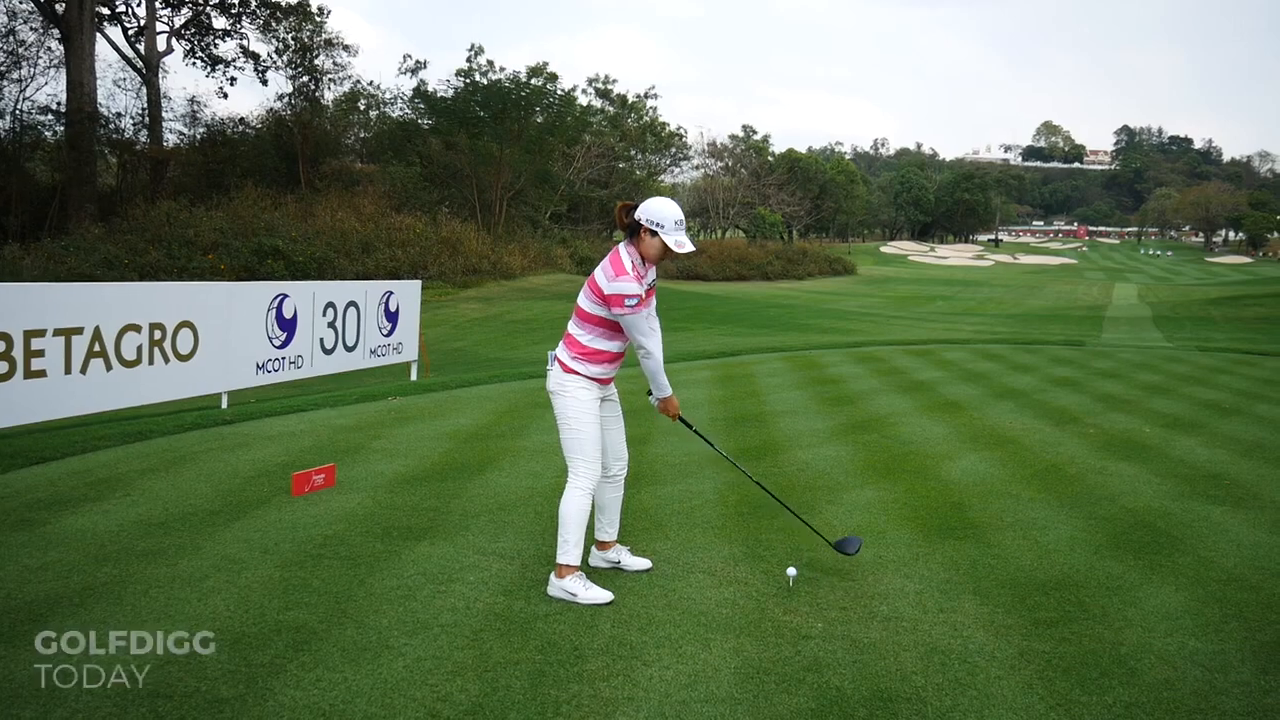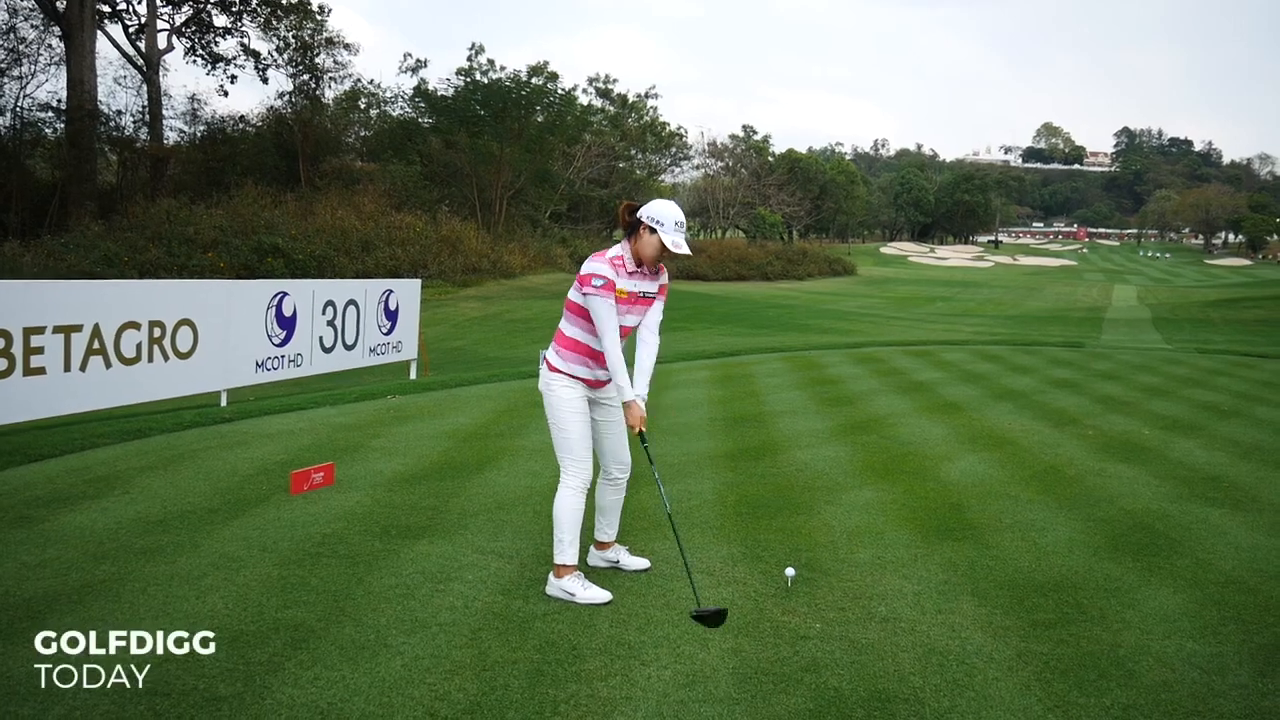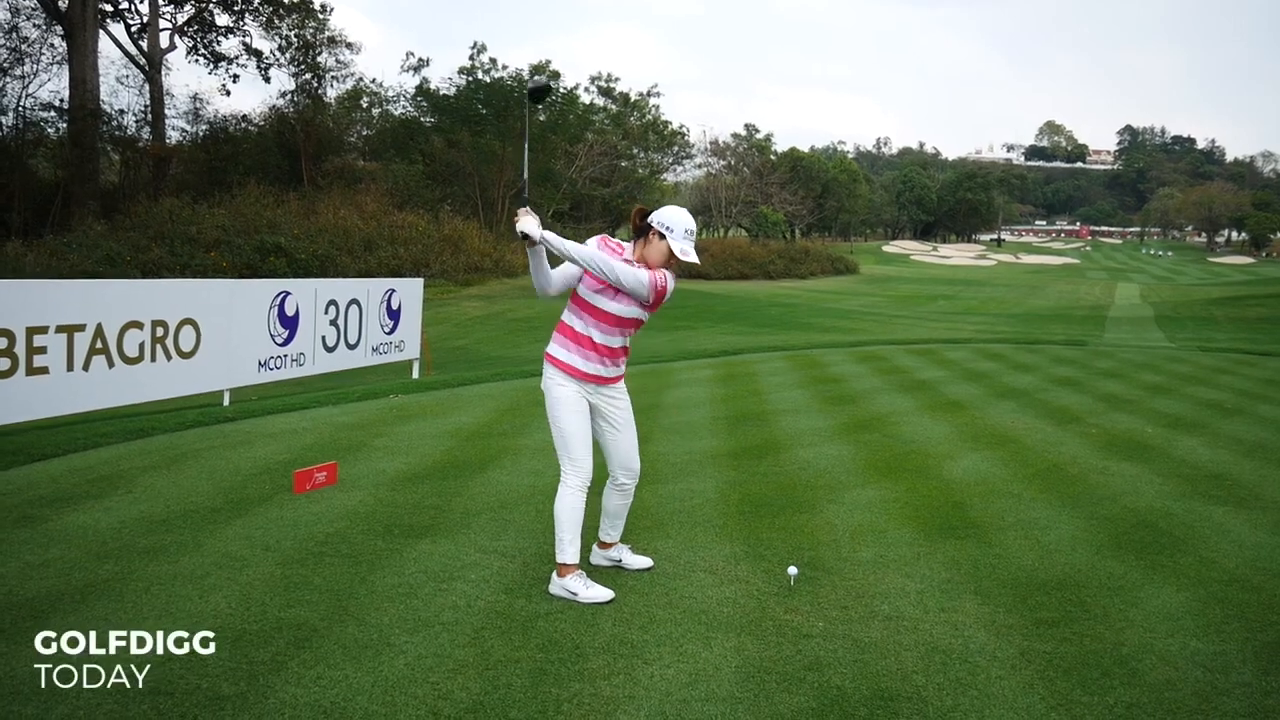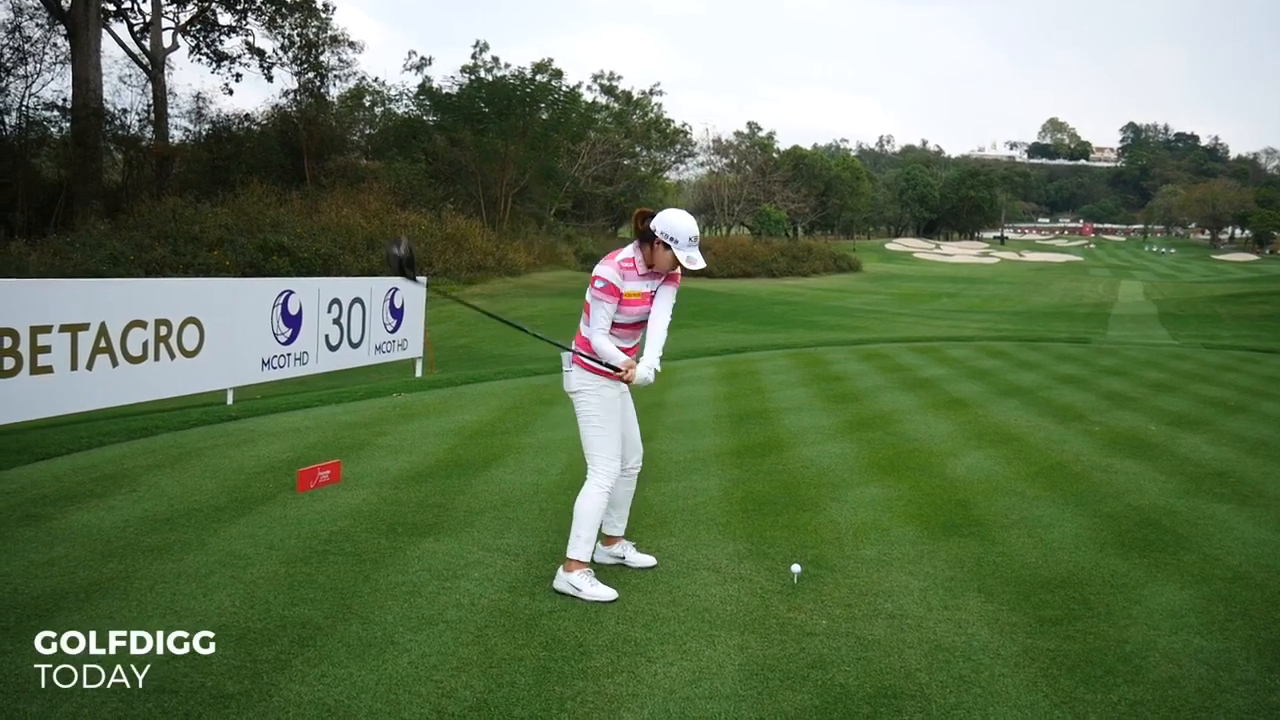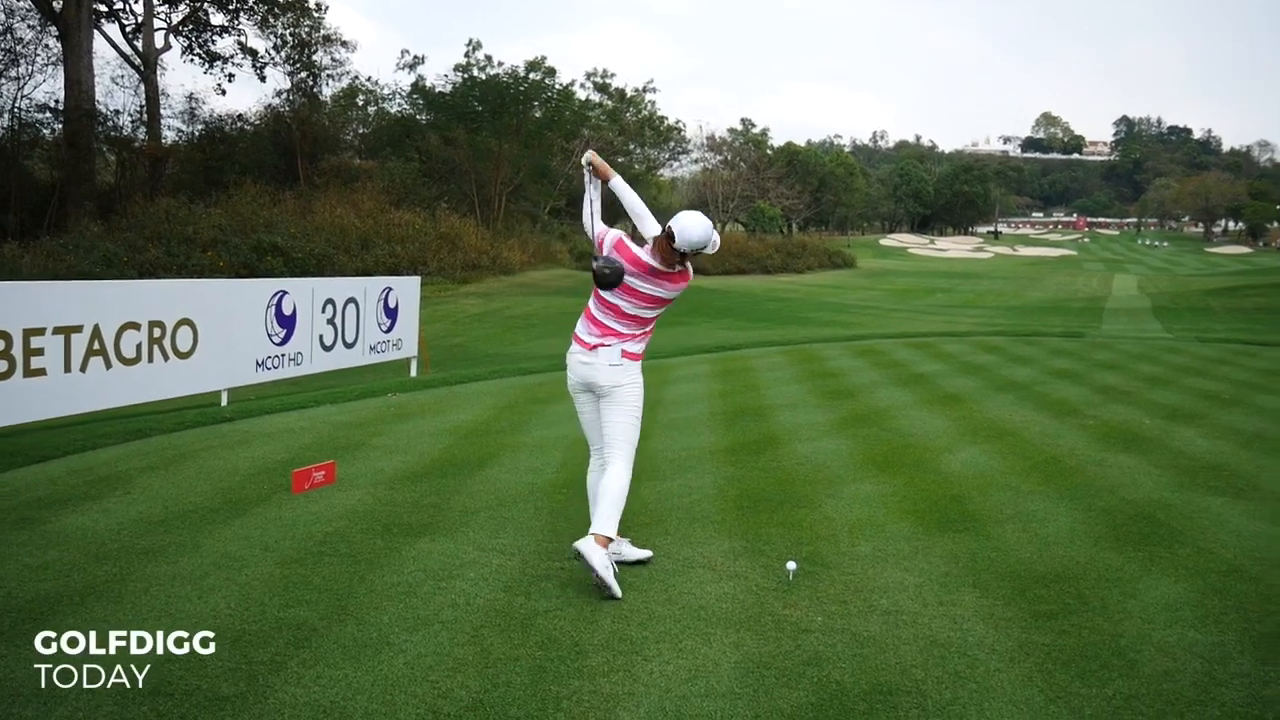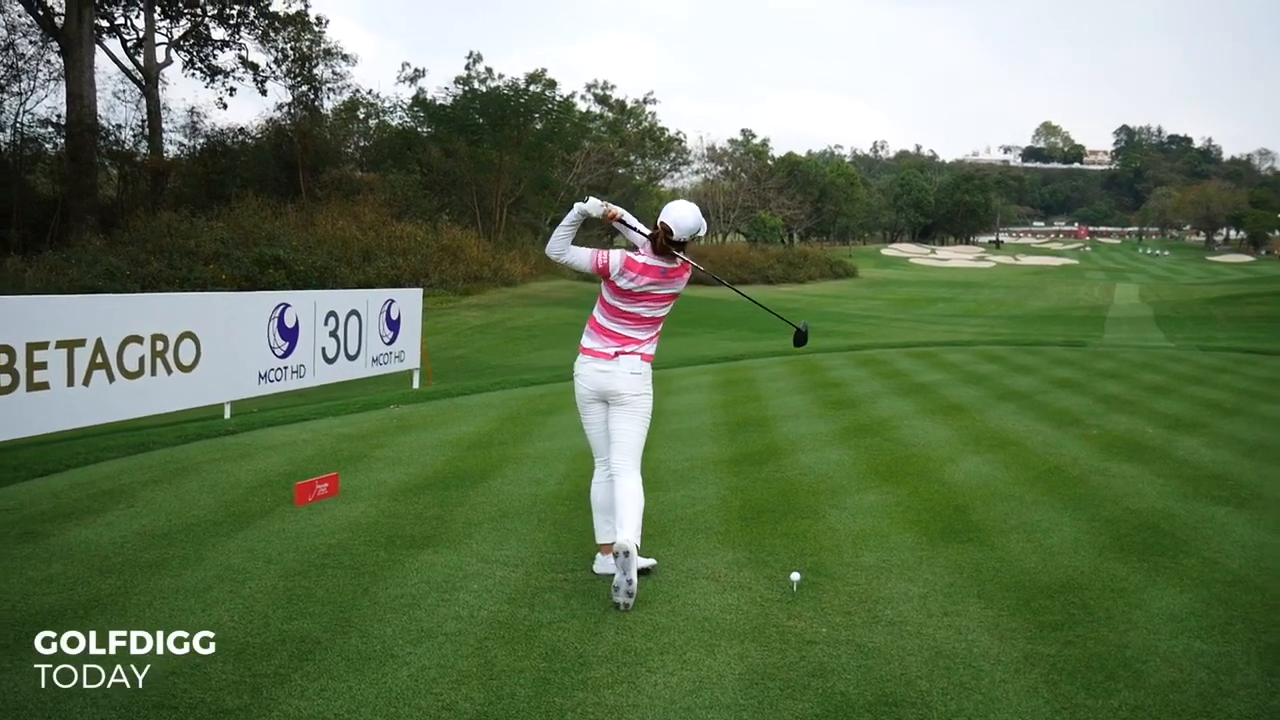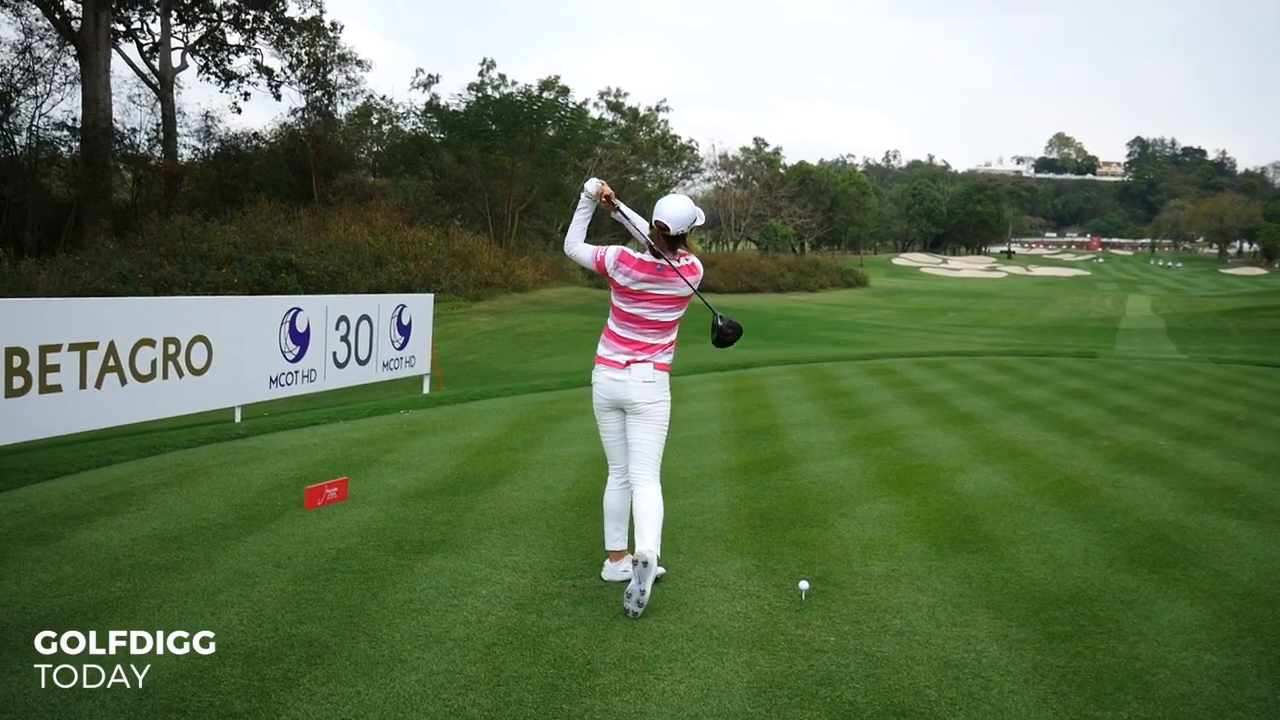
dt=0.4s
person 1, frame 1
left shoulder: (644, 264)
right shoulder: (621, 279)
left elbow: (652, 326)
right elbow: (644, 344)
left wrist: (657, 387)
right wrist: (665, 393)
left hip: (601, 381)
right hip: (574, 380)
left knee: (615, 466)
right knee: (586, 475)
left ankle: (605, 547)
right ankle: (564, 574)
person 1, frame 2
left shoulder: (657, 276)
right shoulder: (601, 267)
left elbow: (648, 337)
right elbow: (609, 340)
left wrist: (640, 395)
right wrist: (628, 399)
left hip: (600, 383)
right hip: (565, 379)
left knee: (618, 468)
right knee: (577, 475)
left ankle: (604, 547)
right ankle: (563, 574)
person 1, frame 3
left shoulder: (661, 282)
right shoulder: (601, 245)
left elbow: (609, 271)
right elbow: (550, 284)
left wrist: (543, 234)
right wrist: (534, 243)
left hip: (609, 385)
right hip: (564, 376)
left knee: (627, 473)
right knee: (577, 474)
left ankle: (607, 546)
right ankle: (566, 573)
person 1, frame 4
left shoulder: (669, 276)
right shoulder: (611, 271)
left elbow: (658, 324)
right elbow: (596, 338)
left wrist: (647, 364)
right wrist: (626, 364)
left hip: (616, 376)
right hip: (590, 375)
left knee: (630, 461)
right knee: (604, 473)
left ankle: (611, 543)
right ankle: (573, 570)
person 1, frame 5
left shoulder: (618, 248)
right shoulder: (681, 278)
left elbow: (590, 221)
right elbow: (652, 229)
left wrist: (597, 177)
right wrist: (612, 177)
left hip: (580, 360)
right hip: (618, 369)
left knee: (601, 454)
right knee: (619, 460)
left ankle: (606, 538)
right ankle: (597, 542)
person 1, frame 6
left shoulder: (621, 264)
right shoulder: (681, 271)
left elbow: (555, 251)
right elbow: (646, 242)
left wrist: (584, 210)
right wrist: (613, 213)
left hip: (590, 372)
right hip: (631, 377)
left knee: (605, 465)
right knee: (626, 469)
left ankle: (607, 553)
right ankle: (626, 546)
person 1, frame 7
left shoulder: (622, 261)
right shoulder: (693, 271)
left elbow: (572, 247)
right elbow: (661, 249)
left wrist: (590, 198)
right wrist: (617, 206)
left hip: (607, 379)
right hip: (649, 385)
left knee: (619, 473)
right knee: (645, 478)
left ankle: (616, 559)
right ankle: (646, 553)
